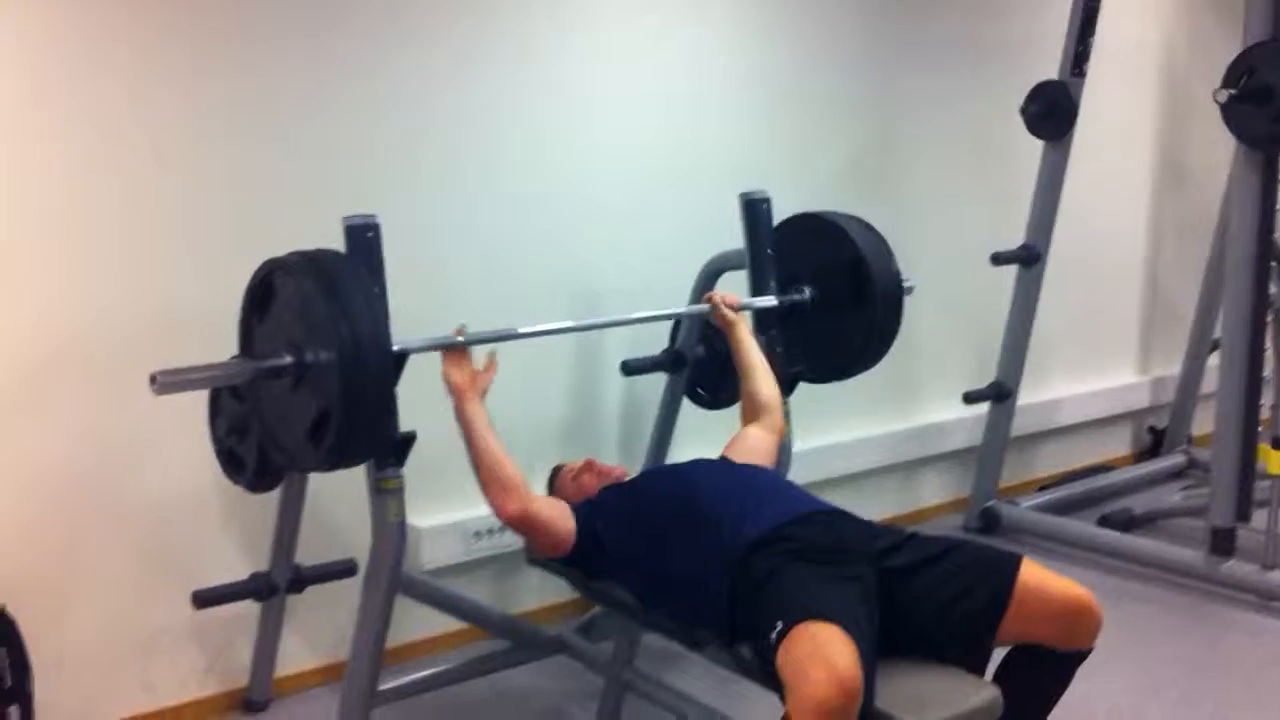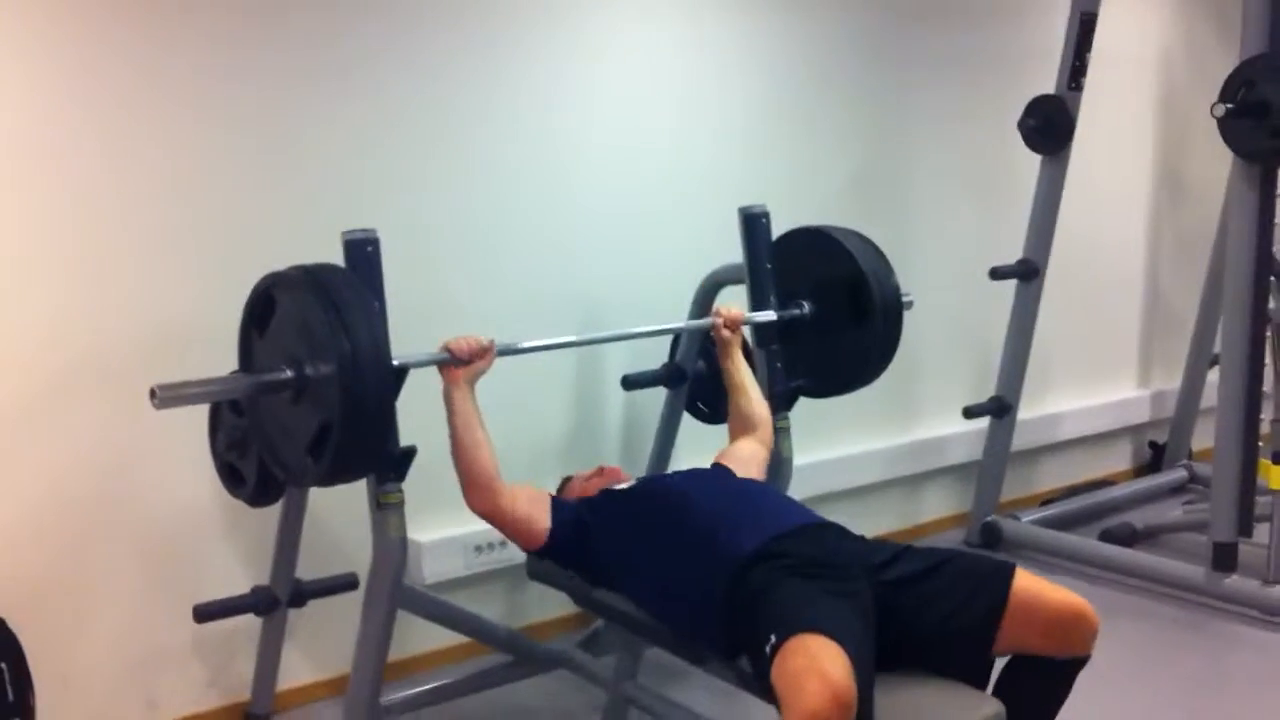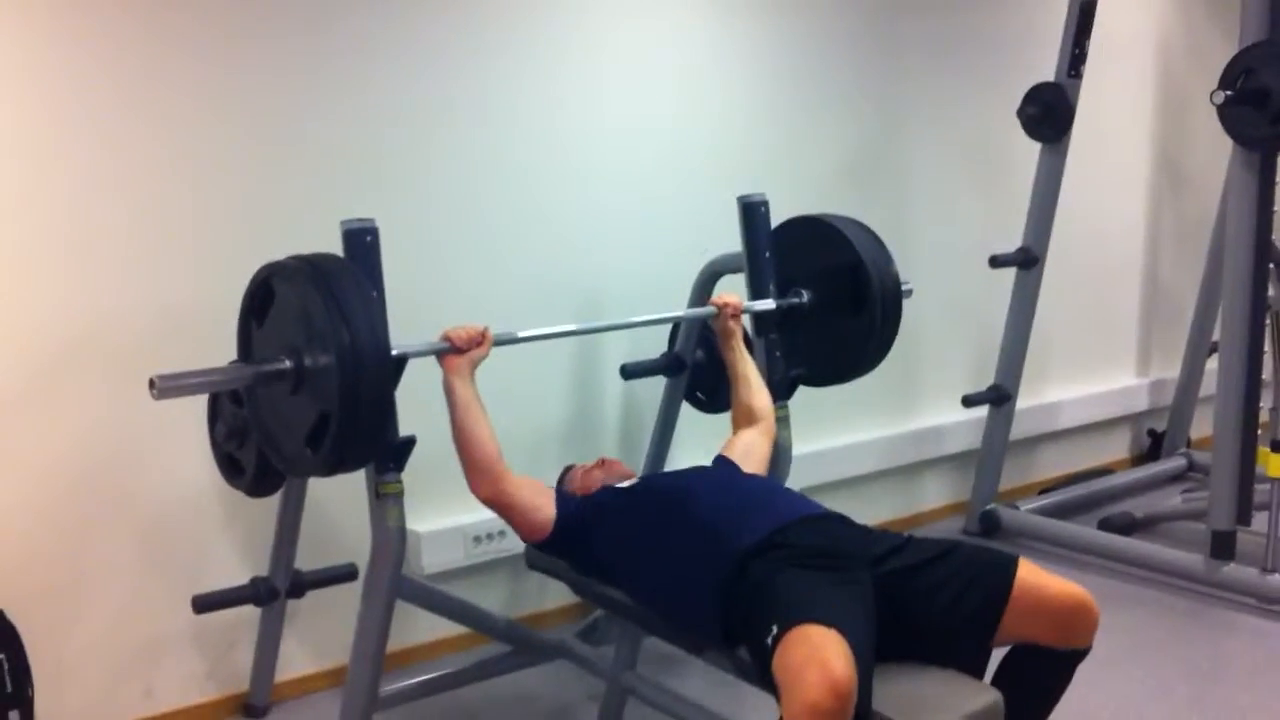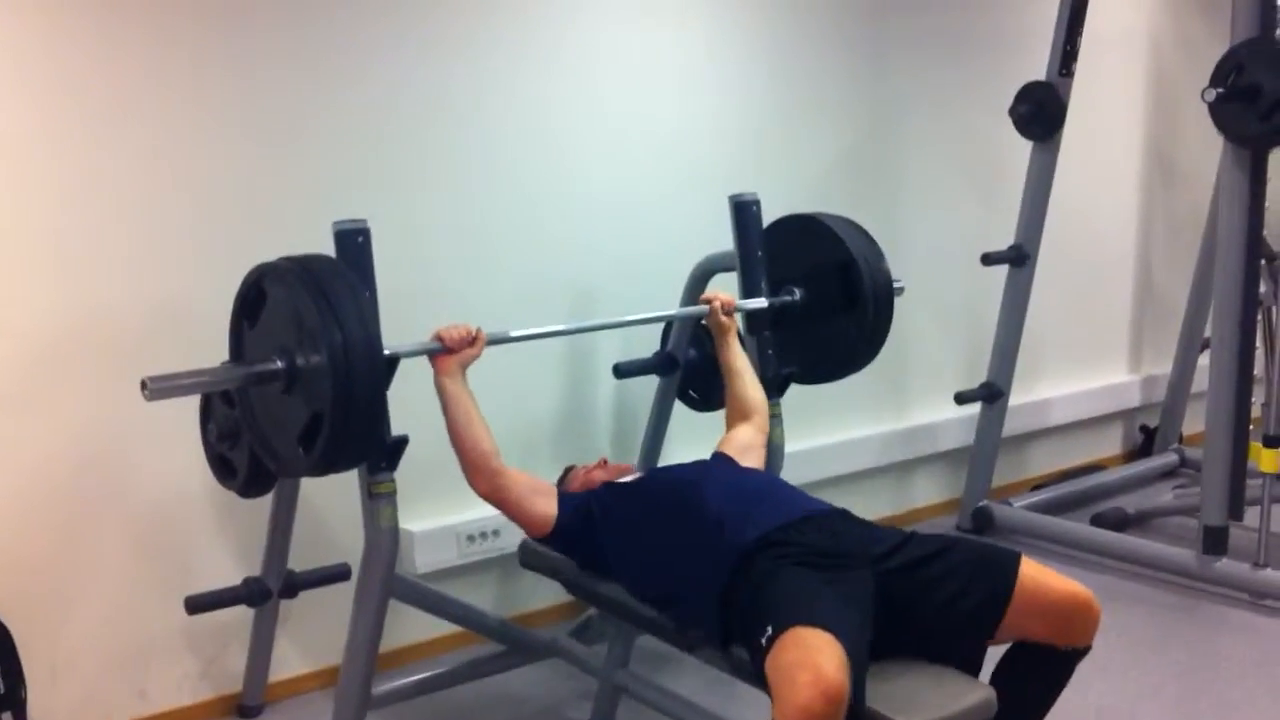
dt=0.5s
person 1, frame 1
left shoulder: (704, 481)
right shoulder: (594, 528)
left elbow: (767, 422)
right elbow: (516, 506)
left wrist: (736, 331)
right wrist: (468, 402)
left hip: (855, 540)
right hip: (771, 568)
left knee: (1074, 615)
person 1, frame 2
left shoulder: (704, 487)
right shoulder: (584, 527)
left elbow: (755, 435)
right elbow: (490, 498)
left wrist: (729, 349)
right wrist: (459, 387)
left hip: (849, 553)
right hip: (766, 581)
left knee: (1070, 623)
person 1, frame 3
left shoulder: (710, 479)
right shoulder: (585, 520)
left elbow: (758, 426)
right elbow: (492, 483)
left wrist: (731, 340)
right wrist: (459, 374)
left hip: (852, 545)
right hip: (766, 575)
left knee: (1071, 614)
person 1, frame 4
left shoulder: (700, 479)
right shoulder: (588, 519)
left elbow: (750, 421)
right elbow: (491, 478)
left wrist: (725, 335)
right wrist: (451, 373)
left hip: (849, 538)
right hip: (768, 569)
left knee: (1072, 611)
